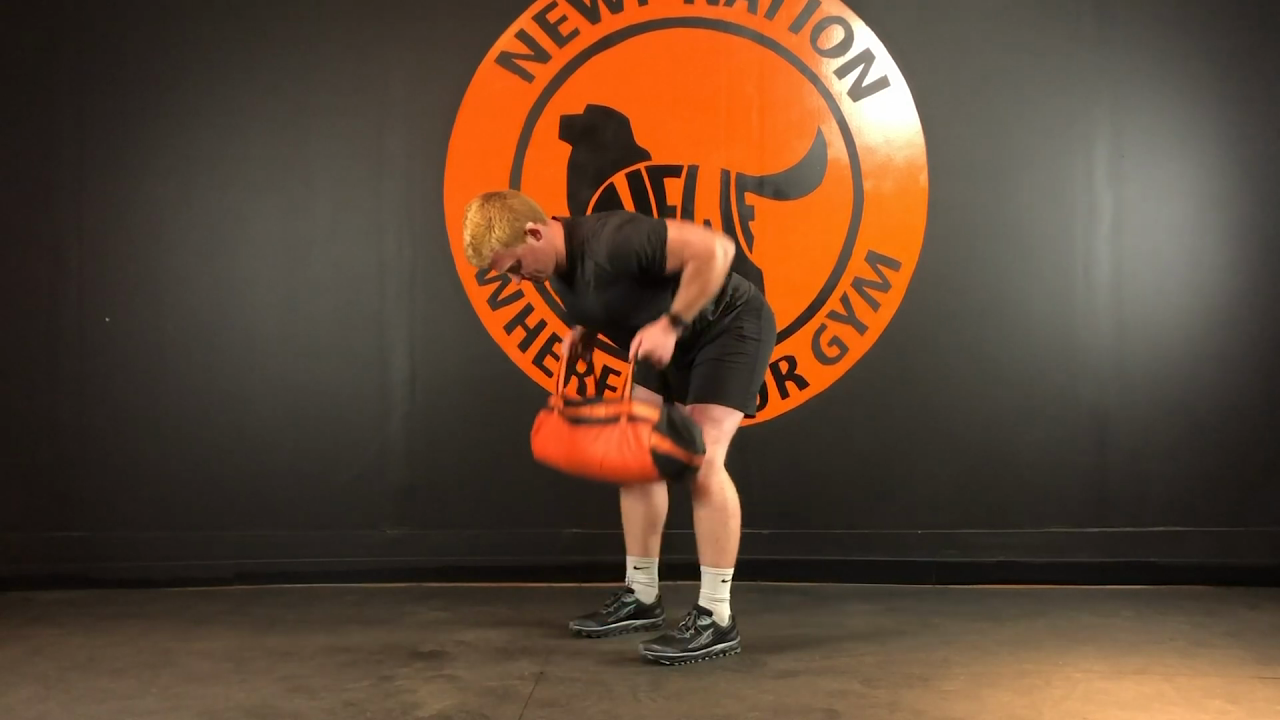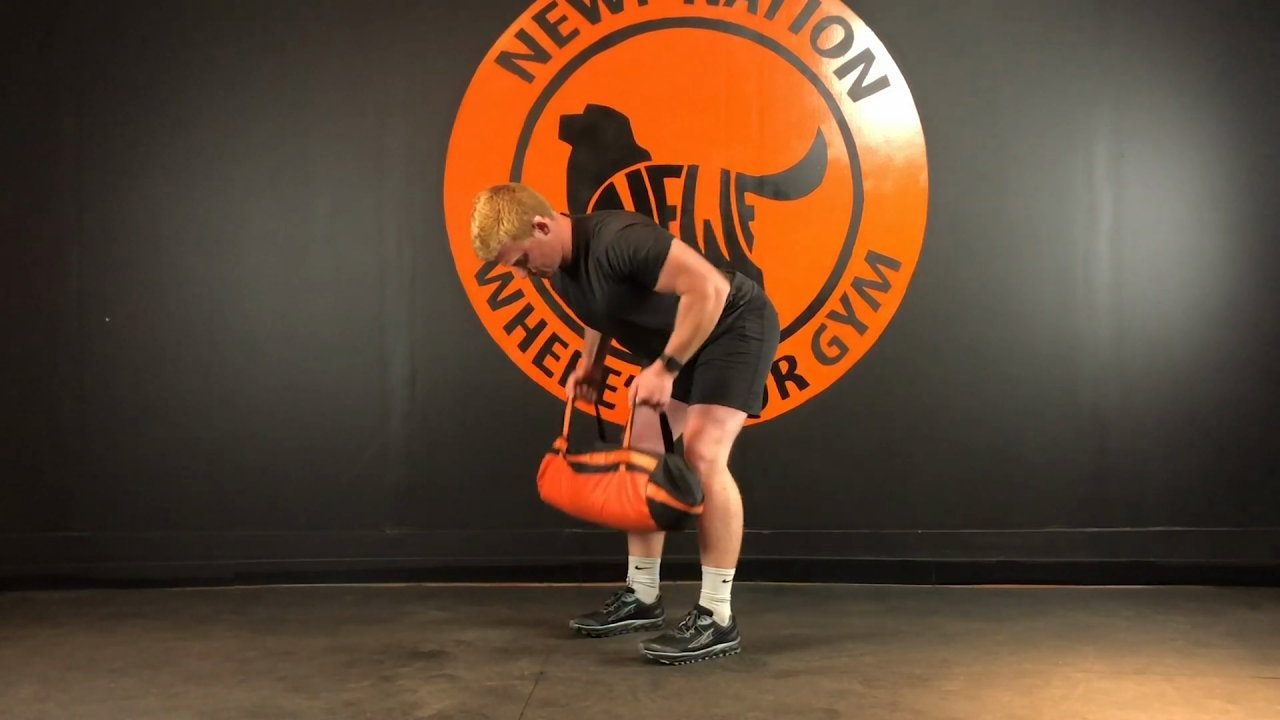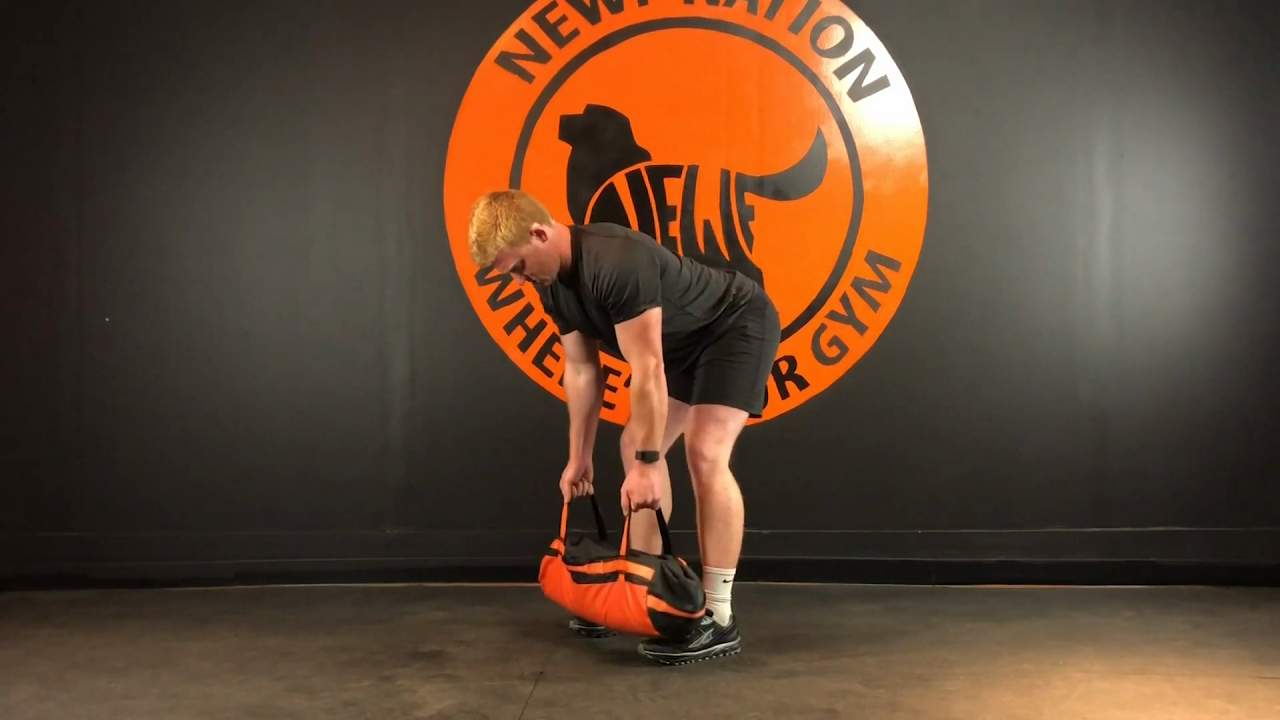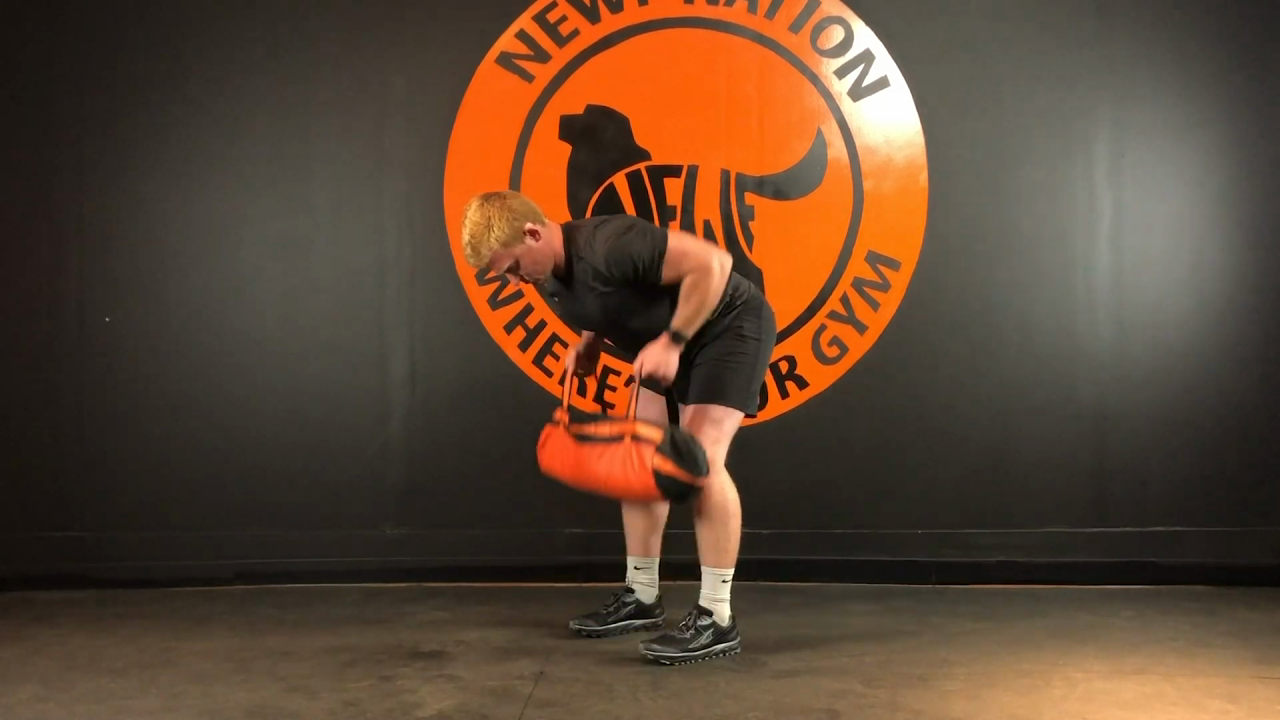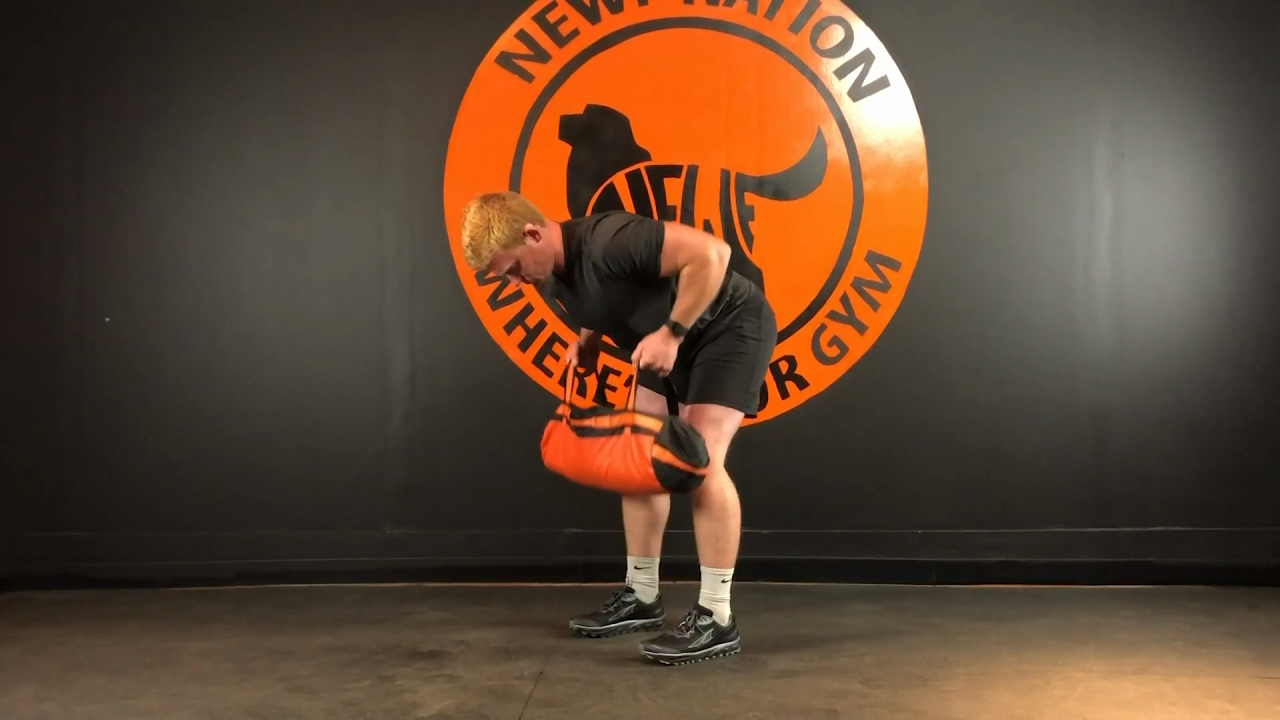
dt=0.7s
person 1, frame 1
left shoulder: (610, 242)
right shoulder: (552, 263)
left elbow: (716, 249)
left wrist: (671, 325)
right wrist: (581, 332)
left hip: (731, 324)
right hip: (674, 337)
left knee: (701, 453)
left ankle: (716, 618)
right ankle: (642, 596)
person 1, frame 2
left shoulder: (618, 241)
right shoulder: (558, 265)
left elbow: (711, 290)
left wrist: (664, 370)
right wrist: (590, 365)
left hip: (734, 323)
right hip: (678, 336)
left knee: (703, 452)
right knee: (641, 447)
left ankle: (716, 617)
right ankle: (642, 596)
person 1, frame 3
left shoulder: (615, 263)
right shoulder: (553, 281)
left elbow: (647, 370)
right elbow: (581, 368)
left wrist: (645, 464)
right wrist: (578, 457)
left hip: (737, 325)
right hip: (682, 339)
left knee: (705, 455)
right knee: (633, 446)
left ankle: (717, 617)
person 1, frame 4
left shoulder: (609, 247)
right shoulder: (553, 275)
left elbow: (713, 263)
left wrist: (672, 343)
right wrist: (585, 350)
left hip: (731, 324)
right hip: (674, 340)
left knee: (702, 455)
left ankle: (716, 618)
right ankle: (641, 597)
person 1, frame 5
left shoulder: (608, 242)
right shoulder: (554, 271)
left elbow: (711, 254)
left wrist: (671, 332)
right wrist: (587, 342)
left hip: (732, 325)
right hip: (674, 341)
left knee: (701, 456)
left ankle: (716, 618)
right ankle: (641, 597)
